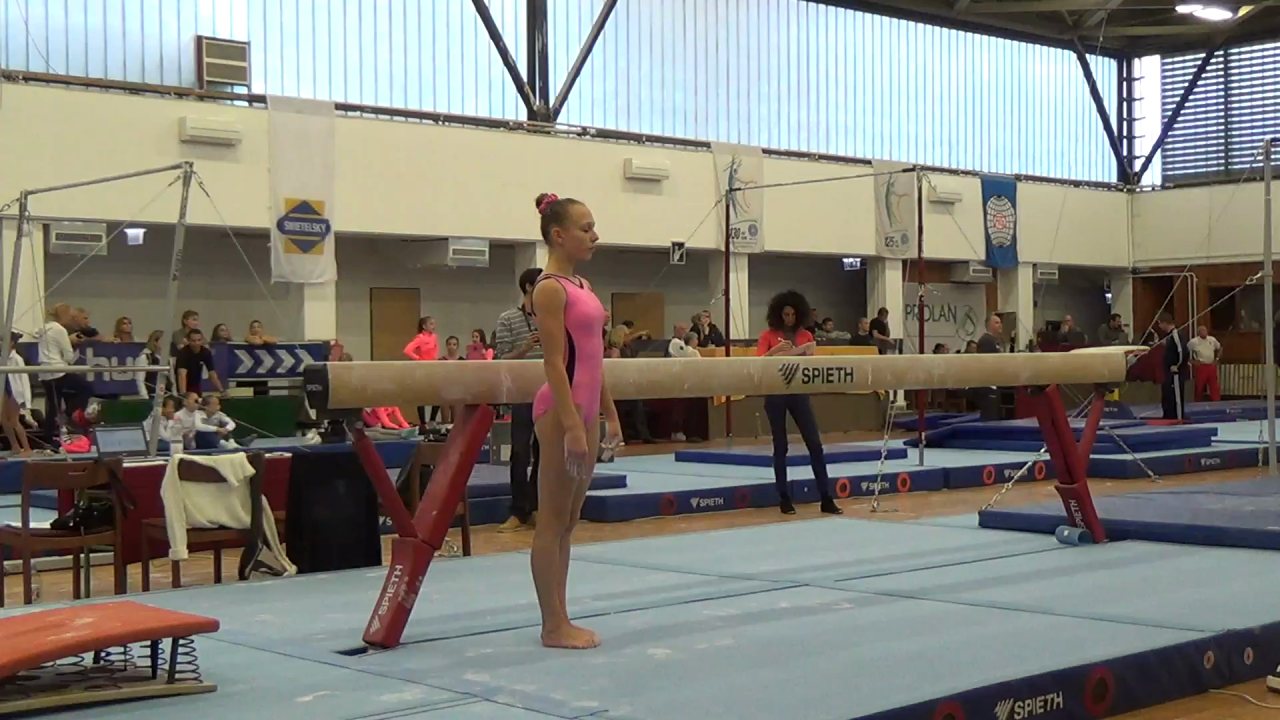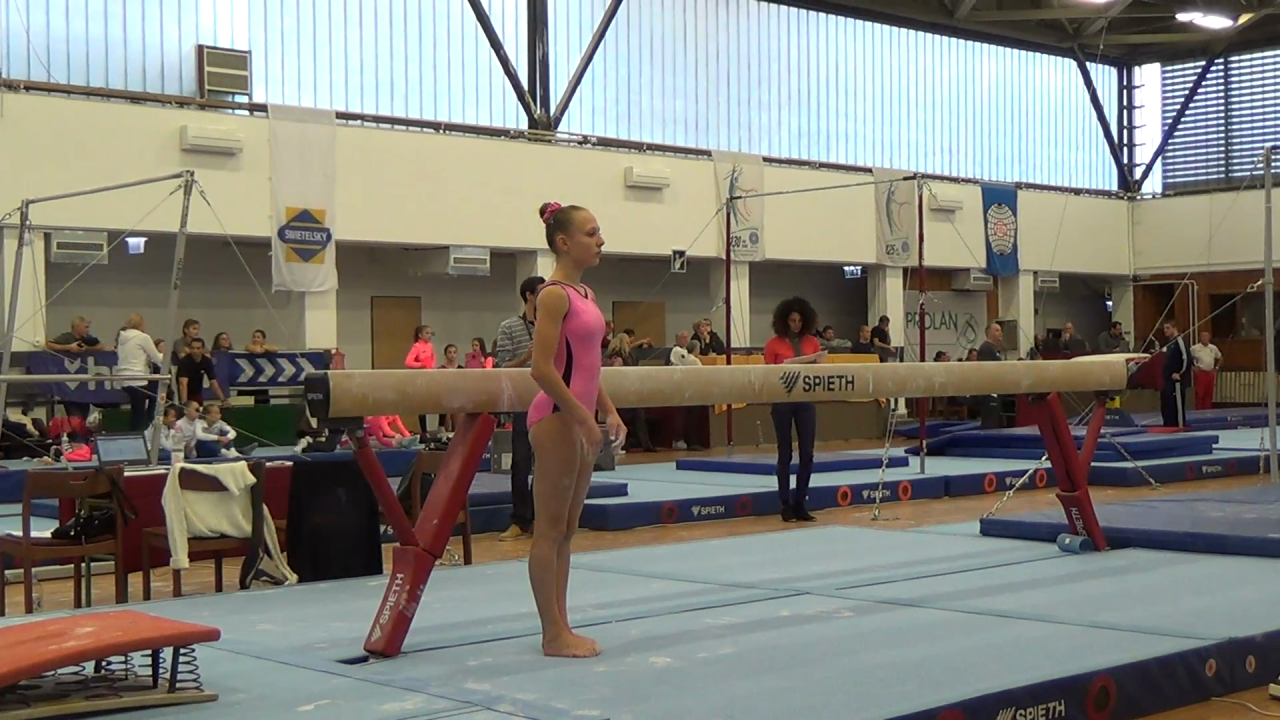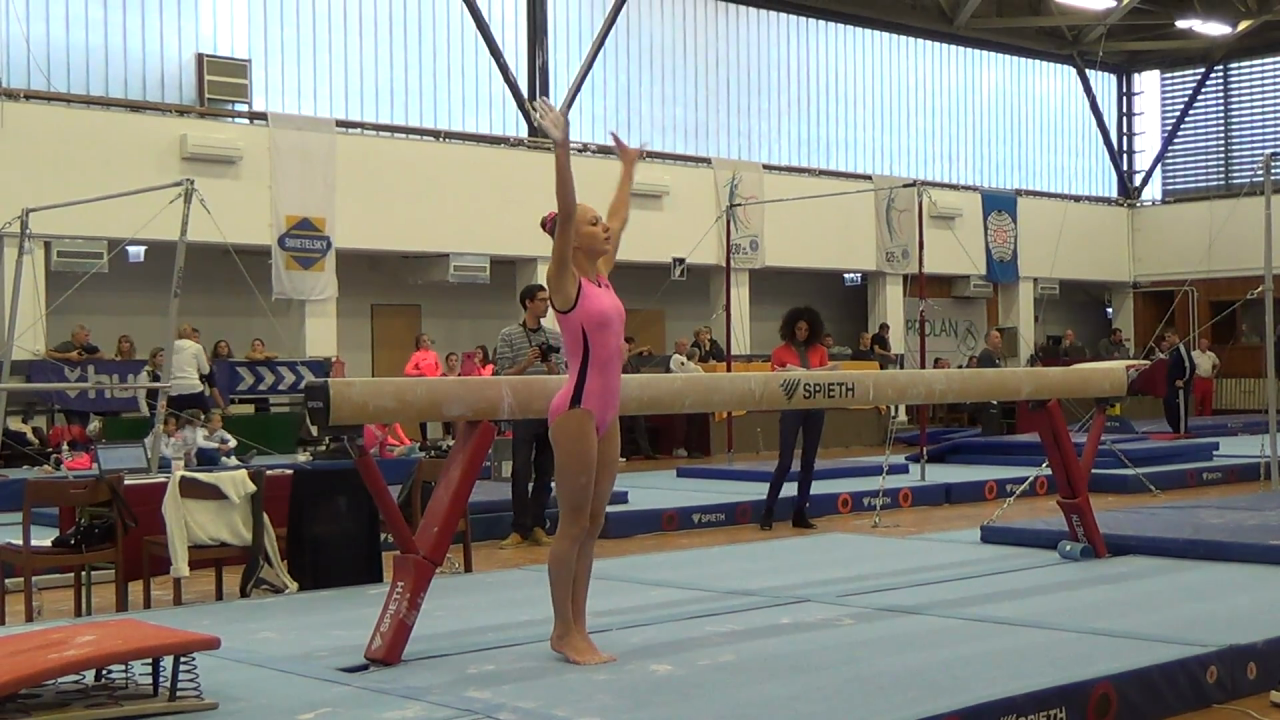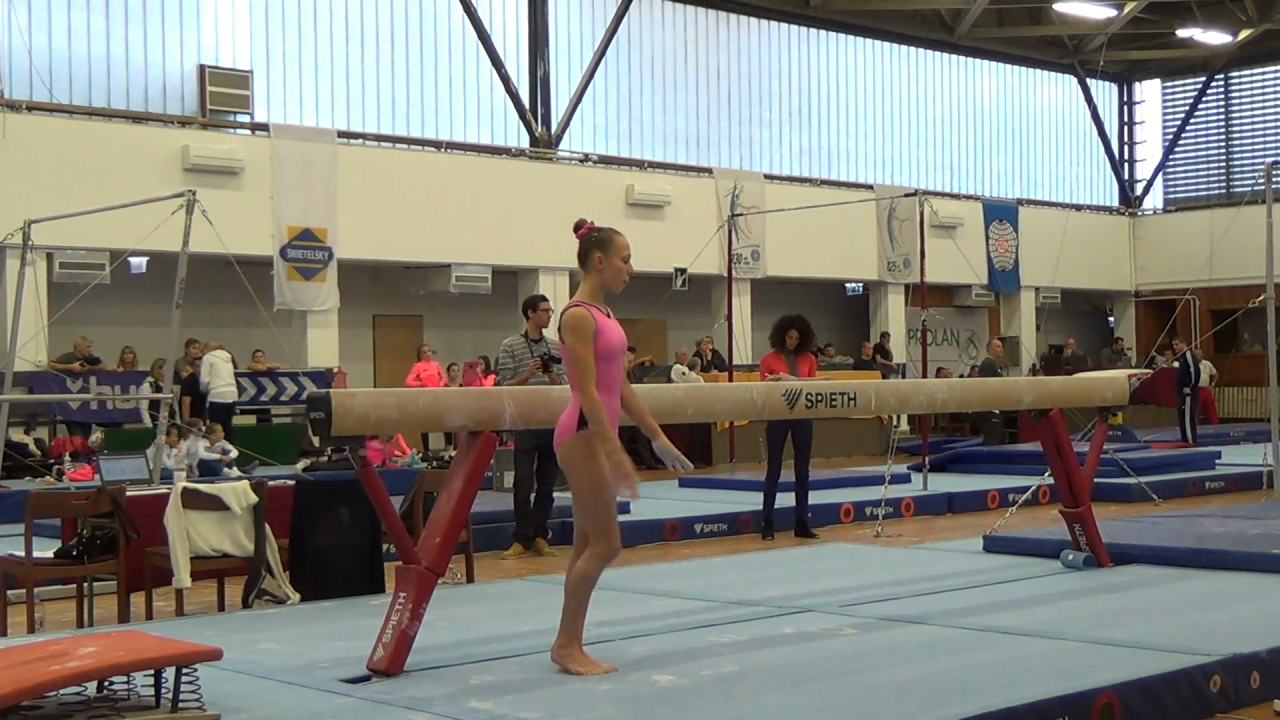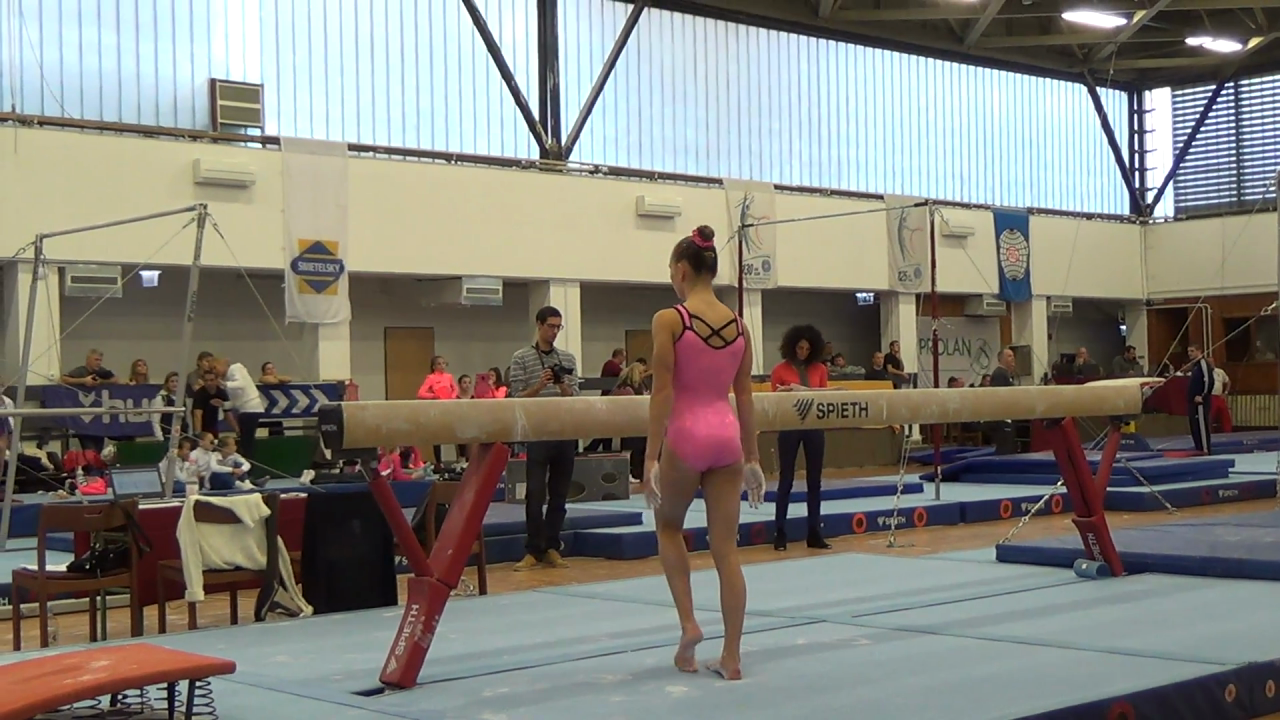
dt=1s
person 1, frame 1
left shoulder: (581, 285)
right shoulder: (550, 288)
right elbow: (555, 364)
left wrist: (609, 414)
right wrist: (572, 428)
left hip: (584, 410)
right hip: (562, 411)
left knee: (569, 522)
right knee: (552, 521)
left ankle: (562, 620)
right ankle: (553, 626)
person 1, frame 2
left shoulder: (586, 294)
right shoulder: (554, 295)
right elbow: (542, 369)
left wrist: (609, 413)
right wrist: (582, 419)
left hip: (580, 418)
right hip: (559, 417)
left knee: (567, 530)
right knee: (550, 530)
left ankle: (563, 628)
right ankle: (553, 634)
person 1, frame 3
left shoulder: (601, 277)
right shoulder: (565, 281)
left elbow: (618, 218)
right elbow: (566, 213)
left wrist: (628, 169)
right wrist: (561, 148)
left hip: (606, 414)
right hip: (577, 412)
left knee: (592, 526)
right knee: (573, 524)
left ankle: (576, 630)
right ankle: (566, 632)
person 1, frame 4
left shoulder: (599, 314)
right shoulder: (580, 315)
left elbow: (618, 388)
right elbow: (587, 392)
left wrist: (657, 438)
right wrist: (613, 456)
left hip: (597, 434)
right hip: (585, 435)
left knee: (589, 543)
right knee: (601, 544)
left ankle: (573, 644)
right ankle: (565, 644)
person 1, frame 5
left shoulder: (669, 319)
right shoulder: (737, 324)
left elbow: (662, 392)
right elbow: (745, 397)
left wrist: (651, 457)
right wrist: (752, 458)
left hip: (686, 437)
right hip: (727, 437)
left knee: (667, 525)
right knee: (725, 550)
left ankle: (689, 625)
right ankle: (731, 656)
person 2, frame 1
right shoulder: (508, 319)
right elbow: (501, 360)
right wrist: (524, 349)
right knee: (520, 455)
left ankle: (536, 508)
right ankle: (519, 512)
person 2, frame 2
right shoulder: (508, 328)
right elbow: (502, 369)
right wrist: (525, 358)
right knee: (521, 464)
left ankle: (537, 517)
right ankle: (520, 521)
person 2, frame 3
left shoulder: (555, 336)
right shoulder: (508, 336)
left elbow: (561, 376)
right elbow: (502, 376)
left wrist: (552, 367)
right wrist: (525, 365)
left knee: (546, 472)
right knee: (521, 472)
left ankle: (538, 526)
right ankle: (520, 528)
person 2, frame 4
left shoulder: (556, 347)
right shoulder: (510, 346)
left elbow: (563, 387)
right elbow: (504, 386)
left wrist: (553, 377)
right wrist: (528, 375)
left knee: (547, 483)
right knee: (523, 483)
left ankle: (540, 537)
right ankle: (522, 539)
person 2, frame 5
left shoulder: (568, 358)
right shoulder: (521, 358)
left elbow: (575, 398)
right elbow: (516, 398)
left wrist: (563, 387)
right wrist: (539, 386)
left knee: (559, 495)
right knee: (535, 495)
left ankle: (552, 548)
right ankle: (534, 550)
person 3, frame 1
left shoulder: (806, 335)
right shoulder: (768, 335)
left wrist: (808, 358)
right wrist: (775, 350)
left hip: (799, 392)
right hip: (776, 393)
left knee: (815, 445)
right knee: (781, 447)
left ankle: (826, 498)
right ankle: (784, 498)
person 3, frame 2
left shoulder: (812, 342)
right shoulder: (773, 344)
left hip: (806, 400)
right hip: (782, 400)
left knee: (807, 454)
right knee: (785, 454)
left ankle: (799, 505)
right ankle: (786, 505)
person 3, frame 3
left shoulder: (820, 351)
right shoulder: (780, 352)
right wrist: (782, 375)
left hip: (815, 407)
right hip: (791, 407)
left knee: (808, 462)
right knee: (785, 461)
left ankle: (800, 513)
right ankle: (768, 511)
person 3, frame 4
left shoulder: (809, 359)
right shoulder: (769, 360)
right wrist: (772, 382)
left hip: (802, 416)
right hip: (778, 417)
left knee: (802, 471)
right knee: (774, 470)
left ankle: (801, 523)
right ankle: (767, 523)
person 3, frame 5
left shoulder: (820, 369)
right shoulder: (780, 370)
right wrist: (783, 393)
left hip: (814, 427)
right hip: (790, 427)
left knee: (814, 481)
right knee: (786, 480)
left ankle: (814, 533)
right ankle: (780, 534)
